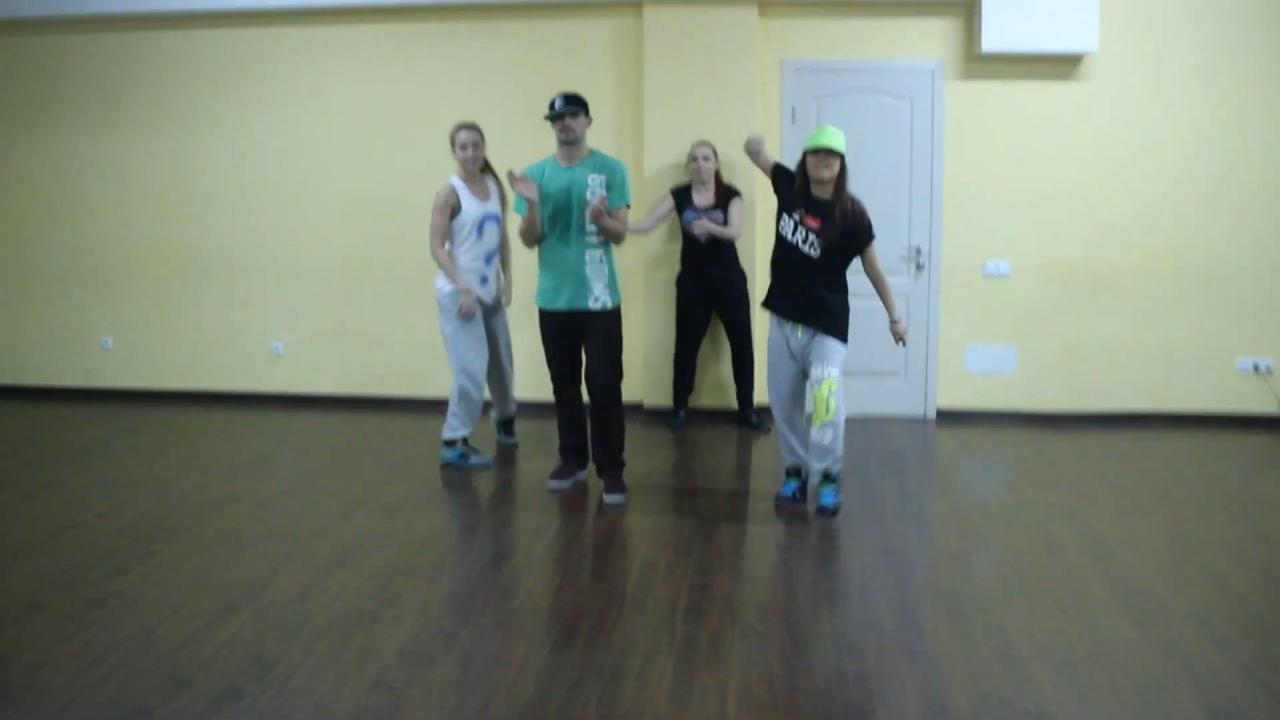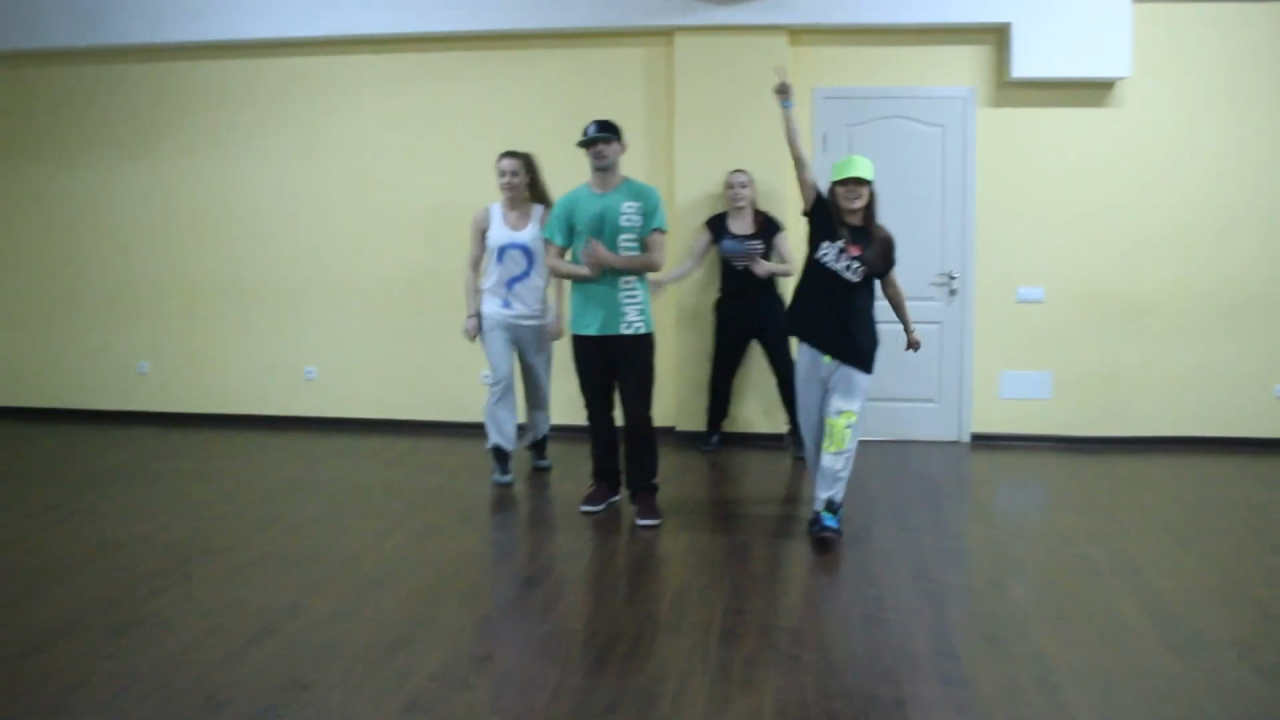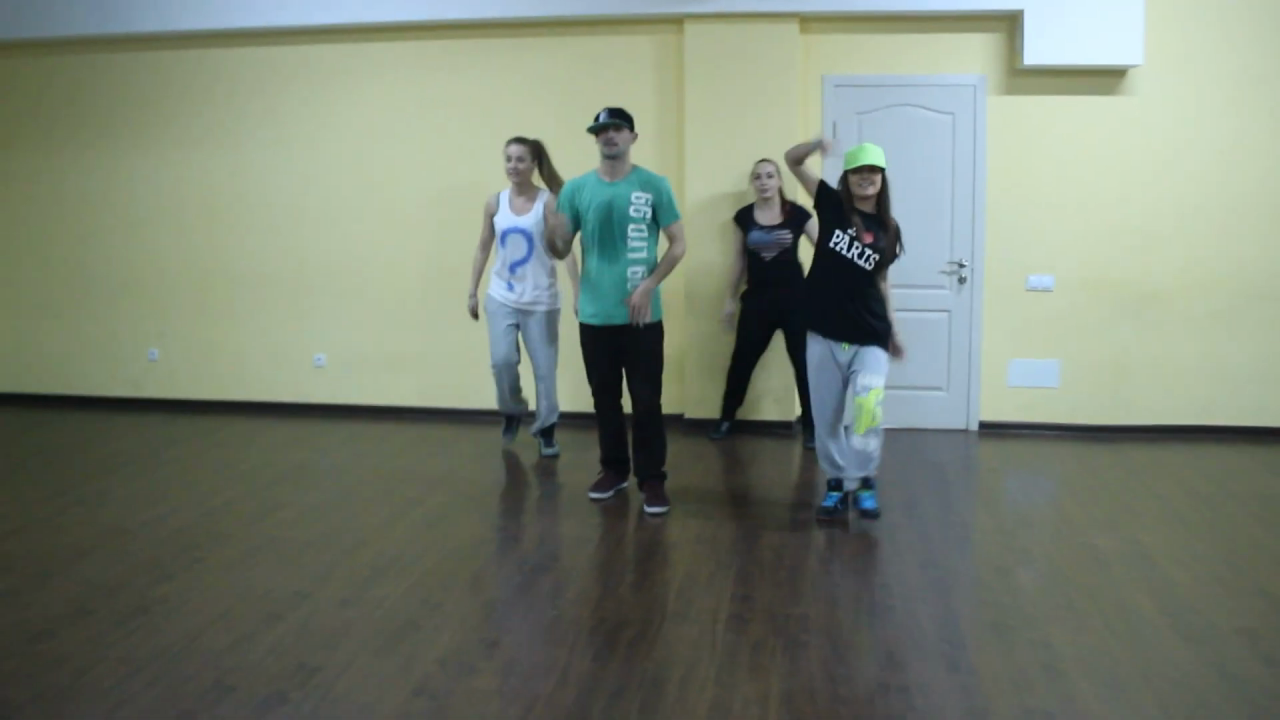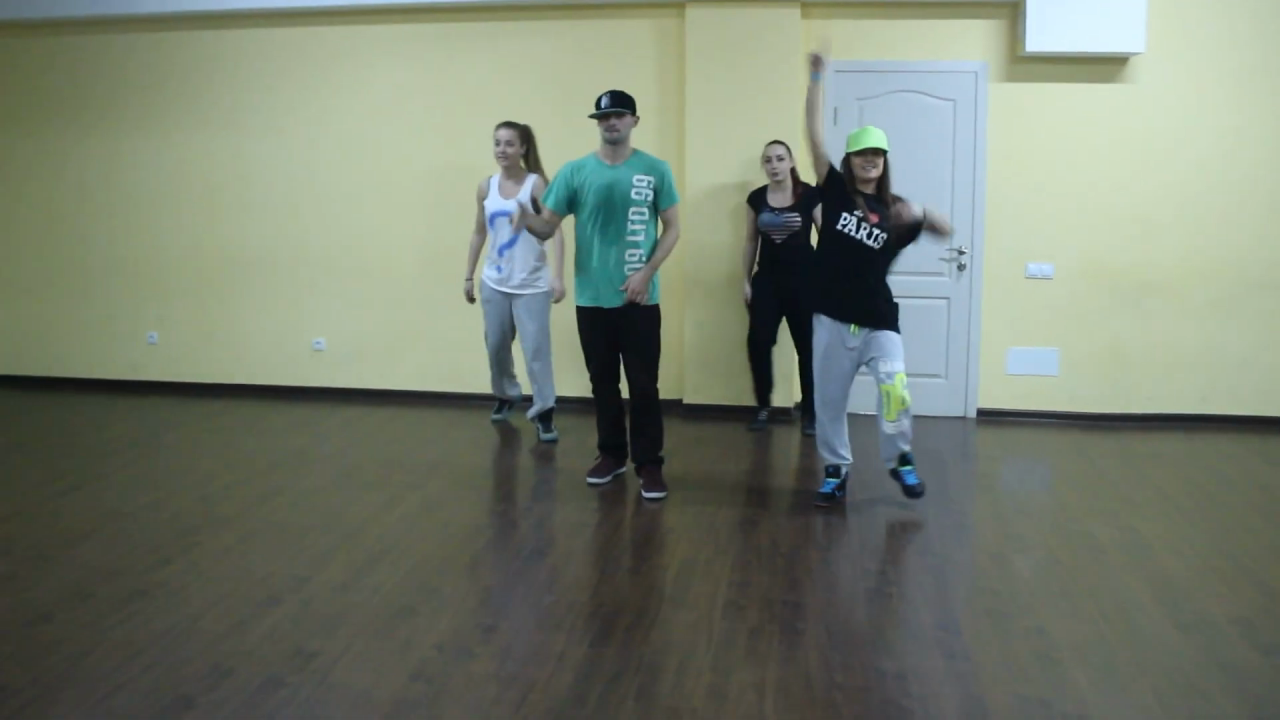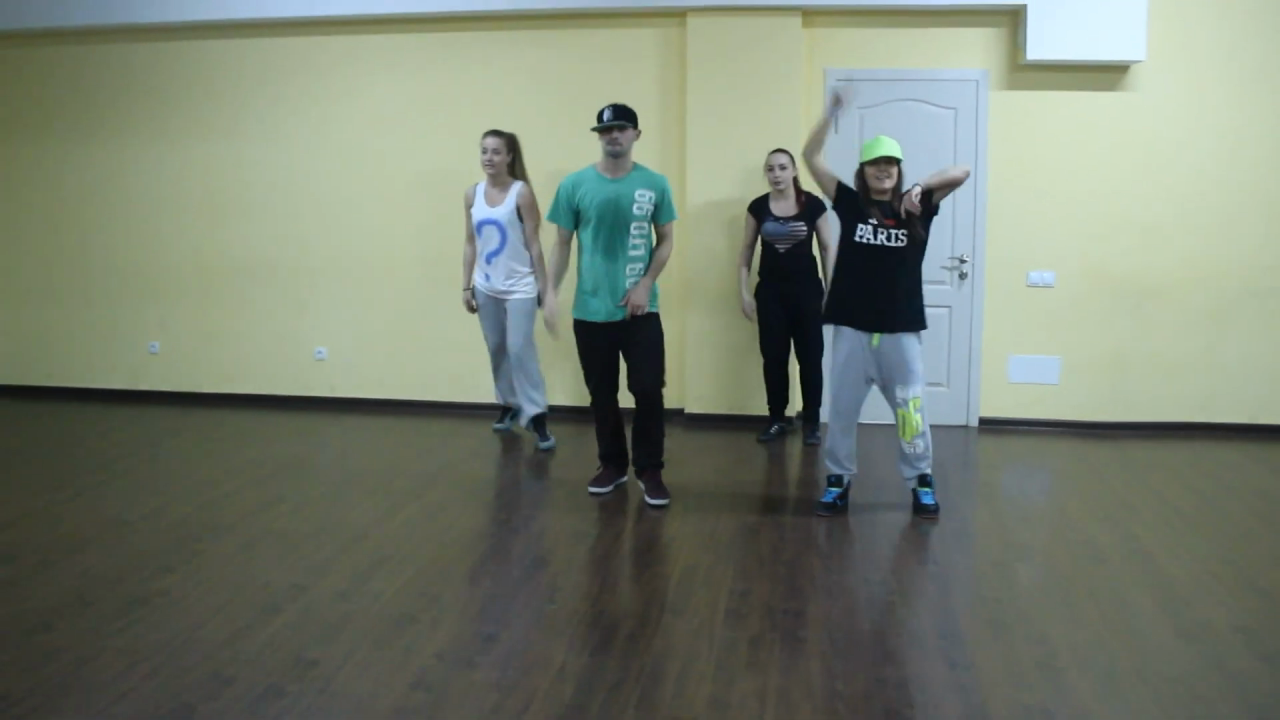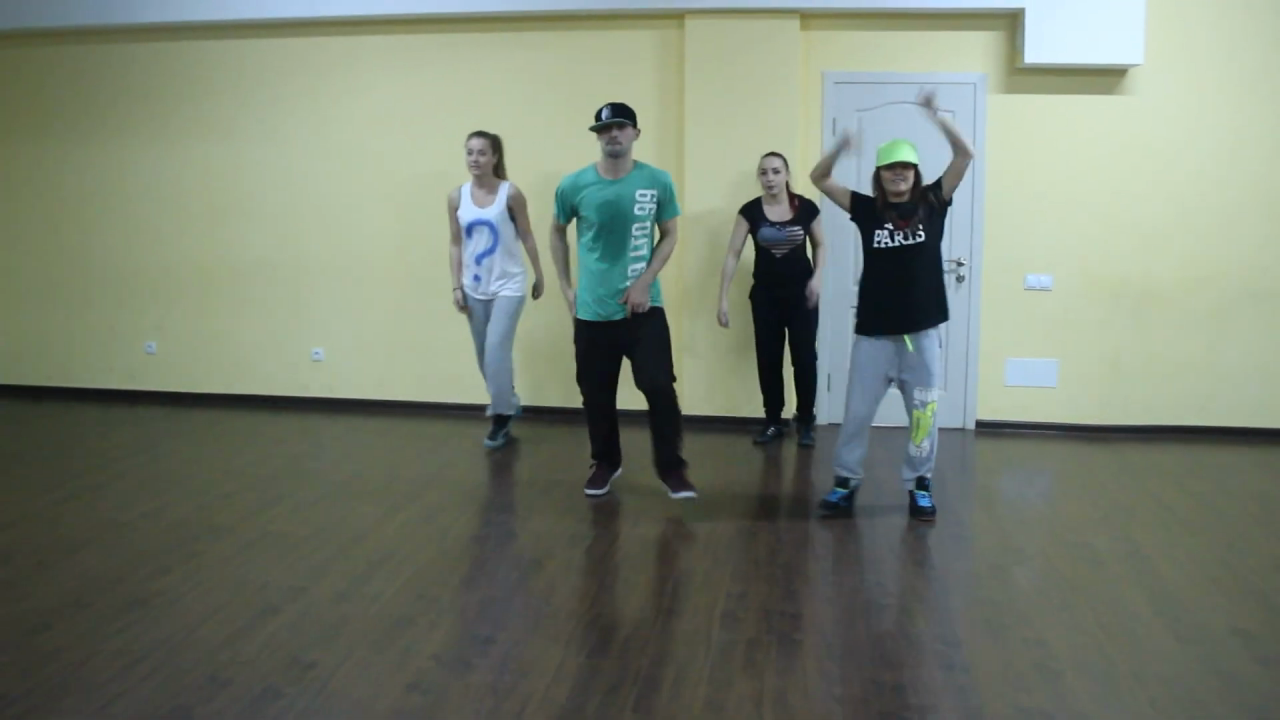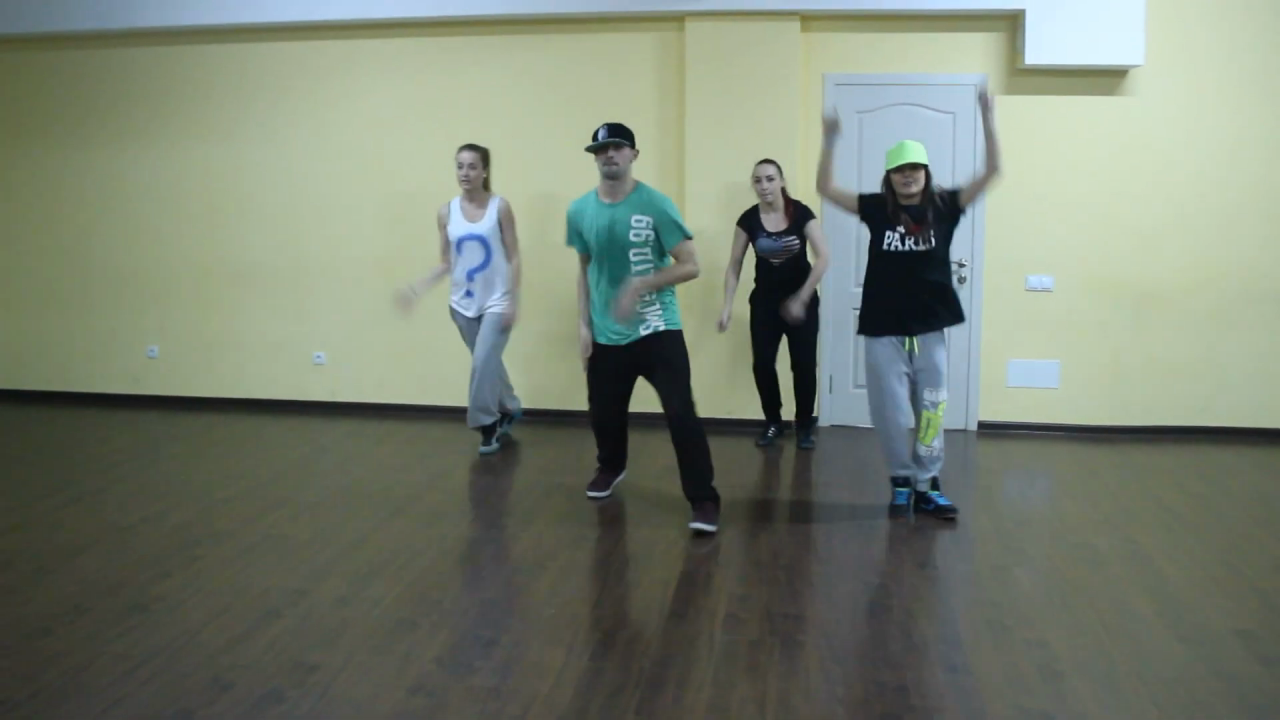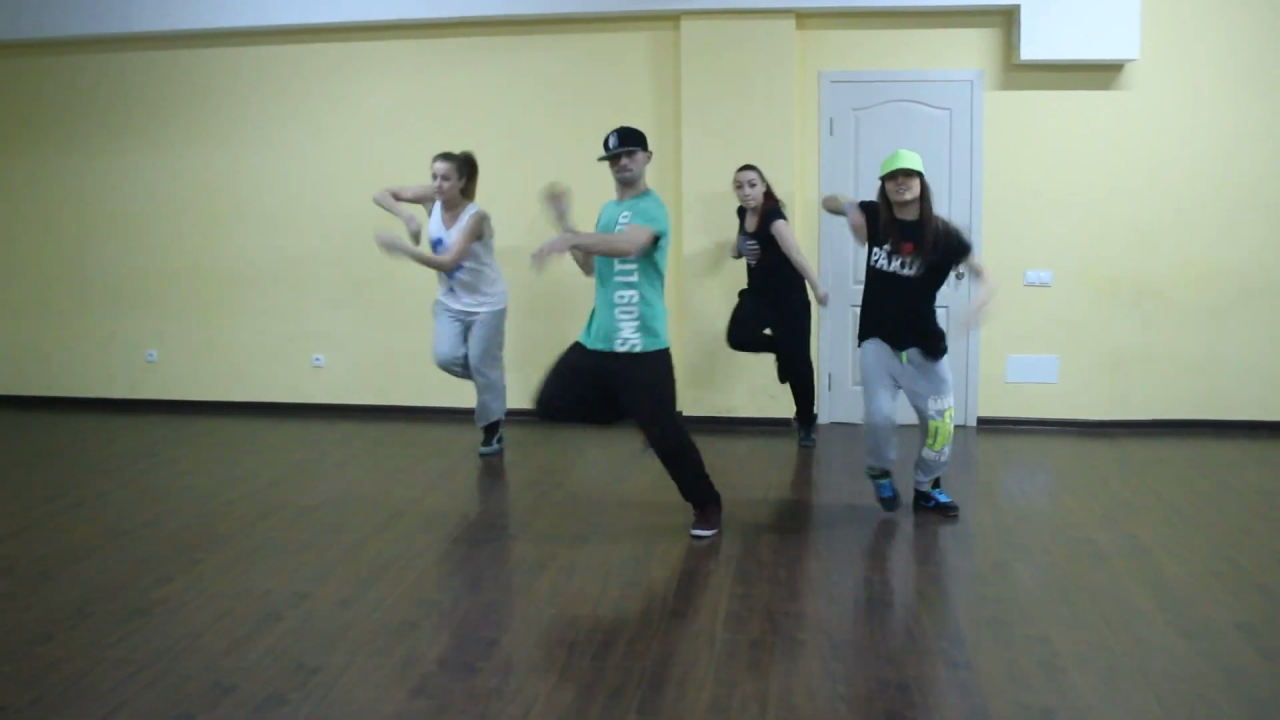
dt=0.2s
person 1, frame 1
left shoulder: (852, 212)
right shoulder: (790, 187)
left elbow: (872, 267)
right elbow: (756, 155)
left wrist: (893, 316)
right wrist: (755, 145)
left hip: (826, 319)
right hip: (784, 315)
left knee: (825, 398)
right knee: (784, 401)
left ankle: (829, 477)
right ankle: (797, 470)
person 1, frame 2
left shoulder: (881, 241)
right shoulder: (821, 215)
left elbow: (889, 286)
right elbow: (799, 160)
left wrist: (908, 327)
right wrist: (785, 105)
left hip: (854, 348)
right hip: (812, 344)
left knee: (840, 428)
right knee: (813, 428)
left ankle: (829, 508)
right ankle: (821, 496)
person 1, frame 3
left shoulder: (888, 229)
right shoulder: (832, 205)
right elbow: (791, 161)
left wrist: (893, 332)
right wrist: (813, 146)
left hip: (867, 337)
right hip: (824, 333)
left knee: (868, 407)
right knee: (826, 416)
left ankle: (864, 482)
right ankle: (836, 481)
person 1, frame 4
left shoulder: (895, 209)
right shoulder: (835, 189)
left elbow: (945, 230)
right elbow: (813, 132)
left wrist: (922, 216)
right wrist: (816, 78)
left hip: (878, 319)
right hip: (833, 316)
left knee: (896, 391)
right knee: (830, 401)
left ankle: (901, 459)
right ankle: (835, 470)
person 1, frame 5
left shoulder: (916, 208)
right shoulder: (849, 204)
left elbow: (962, 172)
right elbow: (810, 159)
left wrist: (921, 188)
right wrist: (831, 113)
left hip: (900, 330)
right hip: (852, 328)
left knee: (911, 409)
right knee: (843, 410)
left ankle: (921, 481)
right ankle: (838, 479)
person 1, frame 6
left shoulder: (931, 204)
right shoulder: (866, 207)
left elbow: (964, 154)
right elbow: (819, 180)
left wrist: (936, 116)
right wrist: (839, 147)
left hip: (921, 330)
right hip: (874, 332)
left knee: (923, 411)
right knee: (857, 412)
left ankle: (920, 485)
right ankle: (845, 482)
person 1, frame 7
left shoulder: (944, 208)
right shoulder: (877, 208)
left elbow: (991, 171)
right elbow: (826, 188)
left wrist: (986, 117)
right wrist: (830, 141)
left hip: (929, 331)
right hip: (884, 332)
left knee: (931, 413)
right knee: (891, 415)
left ankle: (927, 487)
right ankle: (900, 479)
person 1, frame 8
left shoulder: (941, 234)
right shoulder: (875, 216)
left elbow: (982, 276)
right elbow: (828, 203)
left wrist: (979, 302)
right wrist: (849, 210)
left hip: (924, 345)
right hip: (879, 340)
left knee: (939, 420)
right knee: (880, 415)
left ankle: (927, 488)
right ankle: (880, 471)
person 2, frame 1
left shoulder: (611, 169)
right shoulder: (536, 173)
left elbow: (620, 233)
right elbow: (529, 239)
left wrist: (600, 216)
right wrist: (533, 205)
left hip: (600, 300)
right hip: (554, 299)
left knee: (605, 385)
right knee: (564, 383)
left ankle: (610, 467)
right ankle: (573, 458)
person 2, frame 2
left shoulder: (644, 196)
right shoulder: (569, 203)
left elbow: (655, 260)
right elbow: (553, 263)
left wrist: (613, 259)
right wrist: (585, 269)
left hip: (633, 325)
right hip: (587, 325)
left knee: (637, 411)
right knee: (598, 409)
left ankle: (643, 491)
right ankle: (605, 482)
person 2, frame 3
left shoulder: (654, 186)
right shoulder: (576, 189)
left elbow: (678, 244)
right elbow: (559, 249)
left wrist: (649, 285)
right wrist: (554, 232)
left hip: (642, 314)
right hip: (594, 314)
left knee: (646, 400)
right knee: (605, 397)
left ankle: (652, 479)
right ankle: (614, 469)
person 2, frame 4
left shoulder: (655, 170)
right shoulder: (574, 172)
left elbow: (672, 229)
right elbow: (547, 228)
left wrist: (647, 273)
right wrist: (527, 216)
left hip: (639, 297)
right hip: (591, 298)
left knee: (643, 384)
right knee: (602, 382)
left ankle: (649, 464)
right ankle: (611, 454)
person 2, frame 5
left shoulder: (654, 184)
right shoulder: (574, 185)
left elbow: (666, 242)
right elbow: (563, 245)
left wrist: (646, 284)
right wrist: (551, 293)
left hip: (639, 309)
right hip: (591, 310)
left knee: (648, 389)
right knee: (602, 394)
left ankle: (650, 470)
right ankle: (613, 464)
person 2, frame 6
left shoulder: (657, 181)
right shoulder: (572, 185)
left elbow: (669, 236)
right elbow: (557, 233)
left wrist: (645, 281)
right wrist: (566, 288)
left hip: (643, 306)
right hip: (592, 311)
left knee: (659, 386)
right knee: (597, 396)
left ankle: (672, 467)
right ankle: (606, 463)
person 2, frame 7
left shoulder: (655, 205)
right shoulder: (579, 211)
left elbow: (690, 266)
left wrist: (639, 287)
right wrist: (584, 323)
left hip: (658, 331)
right hip: (606, 336)
left knee: (682, 416)
right knee: (604, 414)
left ankle: (704, 499)
right ankle: (611, 466)
person 2, frame 8
left shoulder: (649, 207)
right shoulder: (610, 209)
left elbow: (627, 244)
right elbow: (590, 266)
left wrist: (563, 240)
right wrist: (563, 220)
left hip: (643, 347)
right hip: (595, 340)
left knee: (664, 432)
right knee: (551, 405)
left ankle: (706, 504)
right ankle: (631, 411)
person 3, frame 1
left shoulder: (495, 187)
right shoulder: (448, 192)
right elbow: (437, 248)
left wrist: (506, 280)
right wrist: (463, 290)
left hip: (488, 292)
right hip: (459, 293)
left knee: (501, 361)
right knee: (470, 366)
left ankle: (505, 419)
right ankle: (454, 442)
person 3, frame 2
left shoulder: (544, 216)
right shoulder: (485, 217)
right elbow: (473, 269)
left wrist: (558, 313)
right wrist: (472, 313)
left hip: (534, 316)
right hip: (495, 314)
left knee: (538, 383)
right knee: (502, 379)
left ankle: (538, 441)
right ankle: (501, 450)
person 3, frame 3
left shoulder: (549, 202)
right shoulder: (495, 203)
left elbow: (566, 249)
right elbow: (483, 250)
left wrist: (579, 292)
right wrist: (472, 292)
left hip: (541, 300)
right hip: (501, 297)
left knee: (544, 368)
right knee: (502, 361)
left ankle: (546, 428)
right ankle: (512, 413)
person 3, frame 4
left shoulder: (536, 185)
right shoulder: (486, 187)
left elbow: (554, 232)
right elbow: (479, 233)
left wrist: (557, 276)
right wrist: (469, 276)
left hip: (531, 283)
right hip: (494, 282)
left knee: (536, 350)
right knee: (496, 345)
left ankle: (543, 412)
right ankle: (506, 395)
person 3, frame 5
left shoulder: (521, 193)
right shoulder: (472, 194)
left elbow: (534, 243)
right elbow: (470, 243)
left wrist: (544, 286)
right wrist: (466, 285)
left hip: (520, 287)
right hip: (486, 288)
left knee: (521, 351)
right knee: (497, 351)
left ankle: (537, 417)
right ankle: (509, 405)
person 3, frame 6
left shoulder: (511, 193)
right shoulder: (456, 197)
left elbow: (526, 238)
right elbow: (456, 244)
left wrist: (539, 276)
right wrist: (457, 286)
left hip: (508, 286)
right hip: (475, 289)
left knee: (496, 350)
right knee: (484, 354)
left ankle: (502, 415)
right ankle: (504, 406)
person 3, frame 7
left shoulder: (500, 207)
right shoulder: (447, 211)
left elbow: (514, 258)
right elbow: (446, 262)
left wrist: (513, 301)
right wrist: (416, 289)
left hip: (496, 302)
right hip: (463, 302)
left knee: (484, 365)
right knee: (488, 363)
left ankle: (487, 425)
right ankle: (508, 409)
person 3, frame 8
left shoulder: (476, 217)
right shoulder: (431, 199)
left elbow: (447, 263)
right elbow: (382, 195)
left wrist: (402, 248)
right wrist: (405, 216)
left hip: (485, 301)
right hip: (450, 300)
left knee: (484, 367)
right knee: (445, 357)
left ankle: (493, 424)
person 4, frame 1
left shoulder: (731, 195)
right shoulder: (679, 195)
left elbow: (734, 232)
right elbow: (647, 223)
left wrist: (710, 226)
left hip: (729, 278)
right hip: (692, 280)
left knee: (742, 342)
right knee: (686, 344)
left ankle: (747, 409)
right ankle: (680, 407)
person 4, frame 2
left shoulder: (769, 224)
right shoulder: (715, 224)
left elbow: (789, 266)
right elbow: (692, 261)
left wrist: (770, 267)
right wrist: (664, 279)
left hip: (767, 305)
right hip: (731, 307)
left knee: (785, 368)
right knee: (722, 370)
left ankle: (799, 433)
right ankle: (713, 430)
person 4, frame 3
left shoulder: (797, 214)
right shoulder: (744, 217)
right elbow: (739, 261)
right wrist: (731, 298)
left hip: (794, 296)
right hip: (757, 297)
left knee: (804, 362)
right knee: (742, 359)
left ankle: (810, 425)
right ankle: (726, 418)
person 4, frame 4
left shoulder: (810, 196)
right shoulder: (756, 198)
right wrist: (746, 280)
left hip: (803, 279)
right hip: (767, 280)
left knee: (807, 347)
right knee: (758, 341)
left ankle: (809, 412)
right ankle: (763, 406)
person 4, frame 5
left shoulder: (813, 204)
right shoulder: (758, 207)
left elbow: (828, 248)
right elbow: (748, 249)
right wrist: (744, 290)
left hip: (806, 288)
right hip: (770, 290)
left knee: (810, 356)
right knee: (773, 356)
left ankle: (811, 421)
right ankle: (777, 419)
person 4, frame 6
left shoulder: (806, 208)
right shoulder: (750, 211)
left elbow: (819, 246)
right elbow: (733, 255)
left wrist: (817, 277)
right wrist: (724, 298)
left hip: (800, 292)
right hip: (765, 293)
left knee: (805, 357)
right knee: (768, 359)
left ankle: (805, 422)
right ankle: (774, 421)
person 4, frame 7
left shoulder: (801, 213)
right shoulder: (748, 219)
left elbow: (822, 257)
right elbow: (734, 265)
left wrist: (802, 298)
right wrist: (726, 307)
left hip: (800, 298)
right hip: (765, 298)
left knee: (804, 363)
right knee: (762, 362)
left ankle: (804, 426)
right ankle: (773, 422)
person 4, frame 8
left shoulder: (773, 215)
right shoulder: (743, 212)
left elbow: (792, 250)
left wrist: (816, 286)
right wrist: (737, 250)
left hip: (789, 297)
right hip: (756, 294)
left knee: (799, 362)
right knee: (737, 337)
left ankle: (806, 423)
right ankle: (780, 347)
